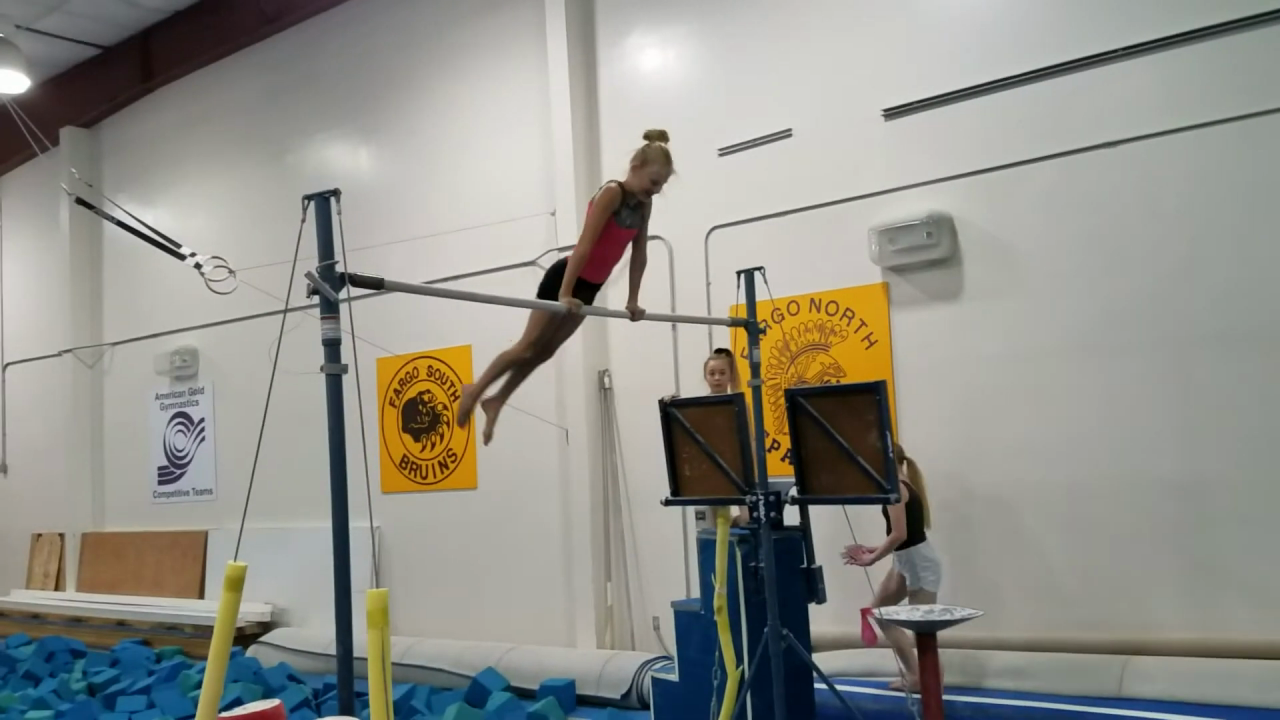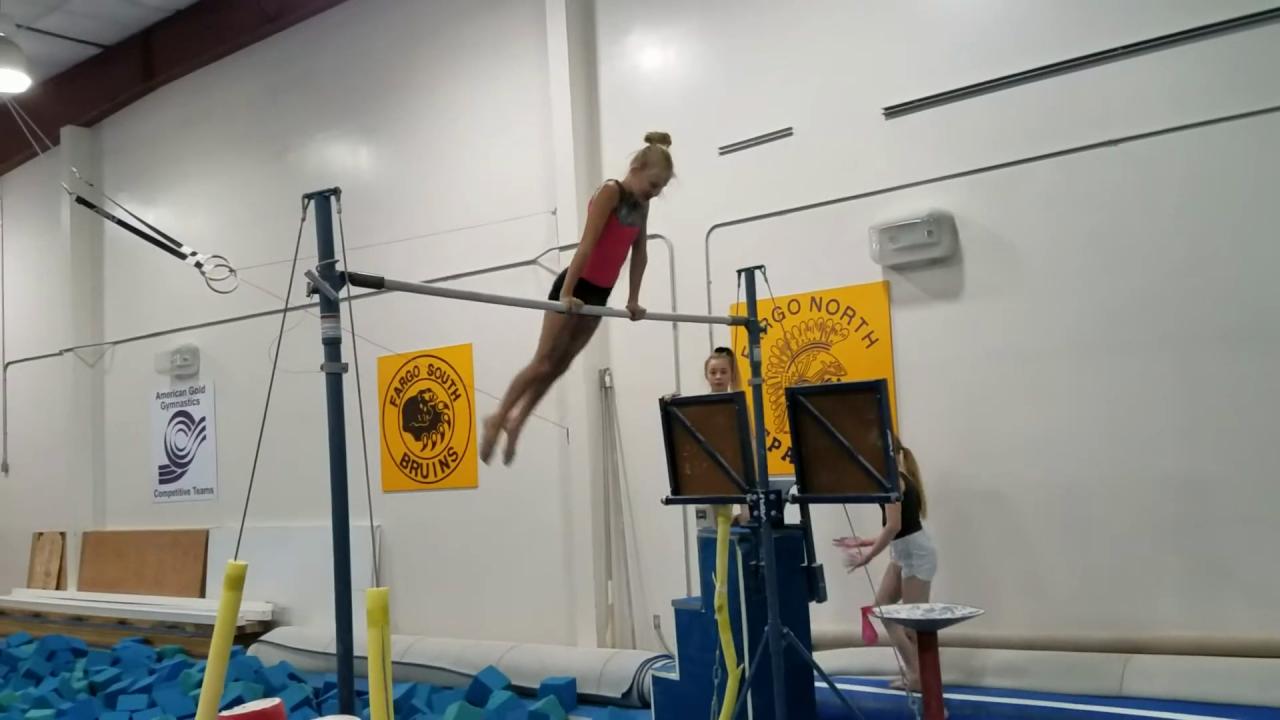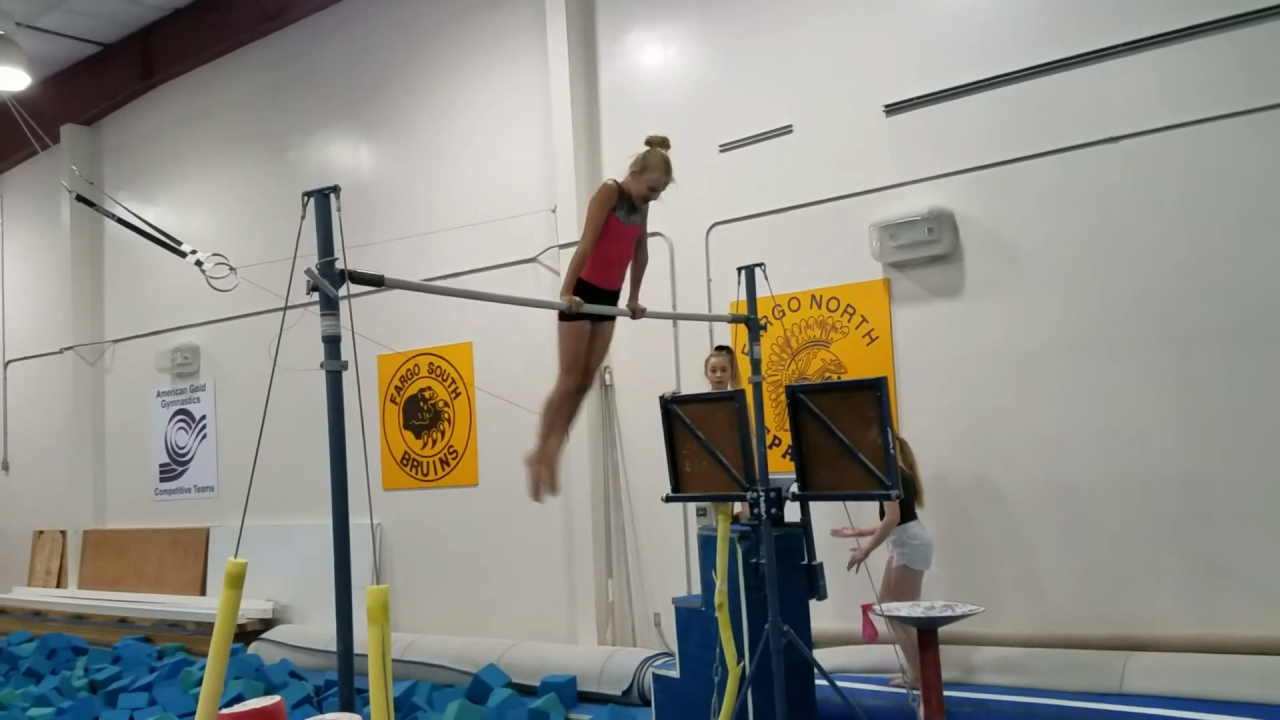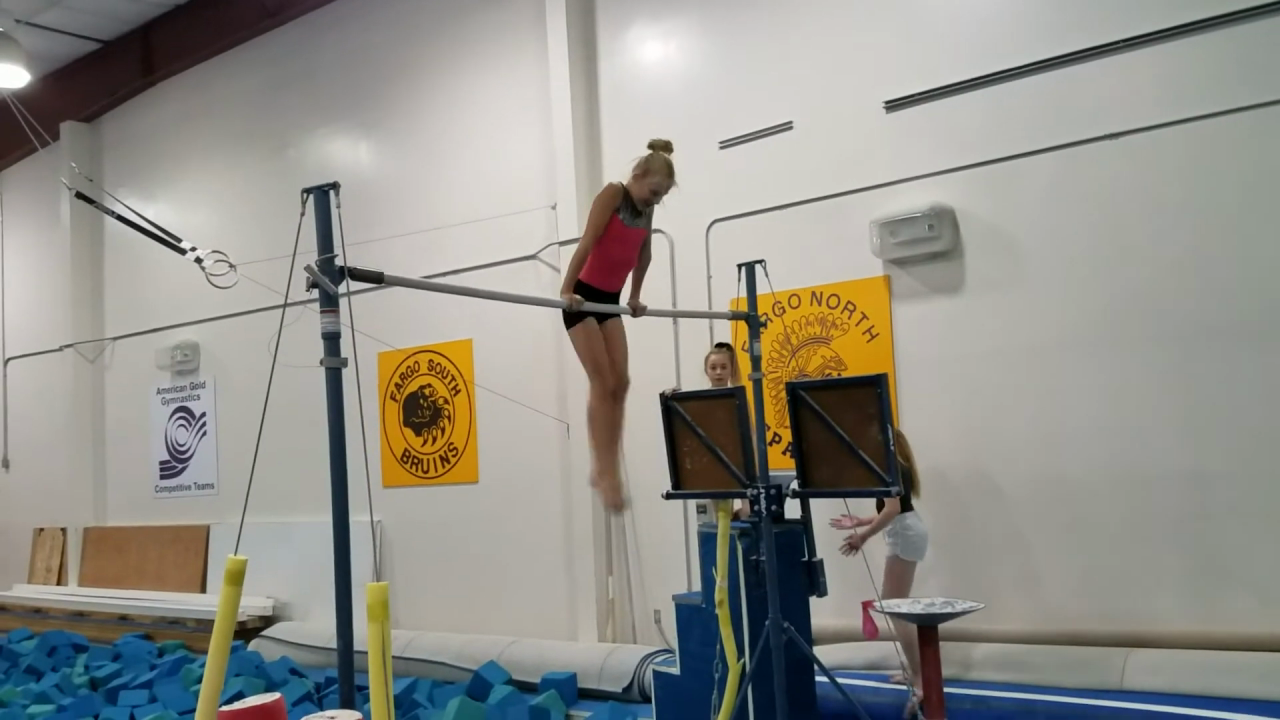
dt=0.1s
person 1, frame 1
left shoulder: (645, 204)
right shoulder: (611, 194)
left elbow: (639, 253)
right elbow: (585, 243)
left wrist: (632, 301)
right wrist: (565, 293)
left hip: (589, 287)
right hip: (566, 279)
left knee: (544, 351)
right knee: (528, 348)
left ankle: (495, 402)
right ankle: (477, 390)
person 1, frame 2
left shoulder: (641, 205)
right shoulder: (611, 191)
left elbow: (639, 254)
right elbow: (587, 245)
left wrist: (633, 300)
right wrist: (567, 293)
left hip: (598, 293)
right hip: (577, 290)
left knee: (560, 365)
right knee: (545, 364)
left ankle: (516, 423)
right ankle: (498, 419)
person 1, frame 3
left shoulder: (640, 205)
right shoulder: (608, 192)
left elbow: (640, 252)
right elbow: (586, 245)
left wrist: (633, 298)
right wrist: (566, 292)
left hip: (608, 299)
right hip: (584, 295)
left knee: (584, 382)
right knee: (569, 381)
left ankle: (550, 453)
right ankle: (541, 453)
person 1, frame 4
left shoulder: (647, 207)
right shoulder: (613, 195)
right elbow: (586, 243)
left wrist: (634, 296)
right wrist: (566, 289)
left hip: (610, 302)
right hip: (584, 298)
left knee: (619, 385)
right knee: (604, 385)
left ankle: (611, 469)
right ankle: (604, 471)
person 2, frame 1
right shoulder: (905, 486)
left elbow: (899, 534)
left wrist: (872, 558)
right wrist: (870, 551)
left hip: (919, 563)
right hip: (905, 560)
right knee: (878, 610)
right ankle: (914, 676)
person 2, frame 2
right shoulder: (903, 478)
left elbow: (894, 526)
left wrist: (866, 556)
right wrist: (862, 542)
left hip: (915, 554)
right hip: (904, 552)
left knee: (914, 627)
right knee: (882, 608)
right ankle: (915, 675)
person 2, frame 3
right shoulder: (899, 470)
left elbow: (892, 518)
left wrist: (866, 550)
right wrist: (859, 532)
left hip: (910, 543)
right hip: (902, 543)
right knee: (886, 605)
right ankle: (916, 673)
person 2, frame 4
right shoulder: (896, 463)
left elbow: (891, 510)
left wrist: (862, 536)
right wrist: (859, 523)
left hip: (904, 534)
right hip: (907, 532)
left ankle: (921, 679)
right ankle: (917, 673)
